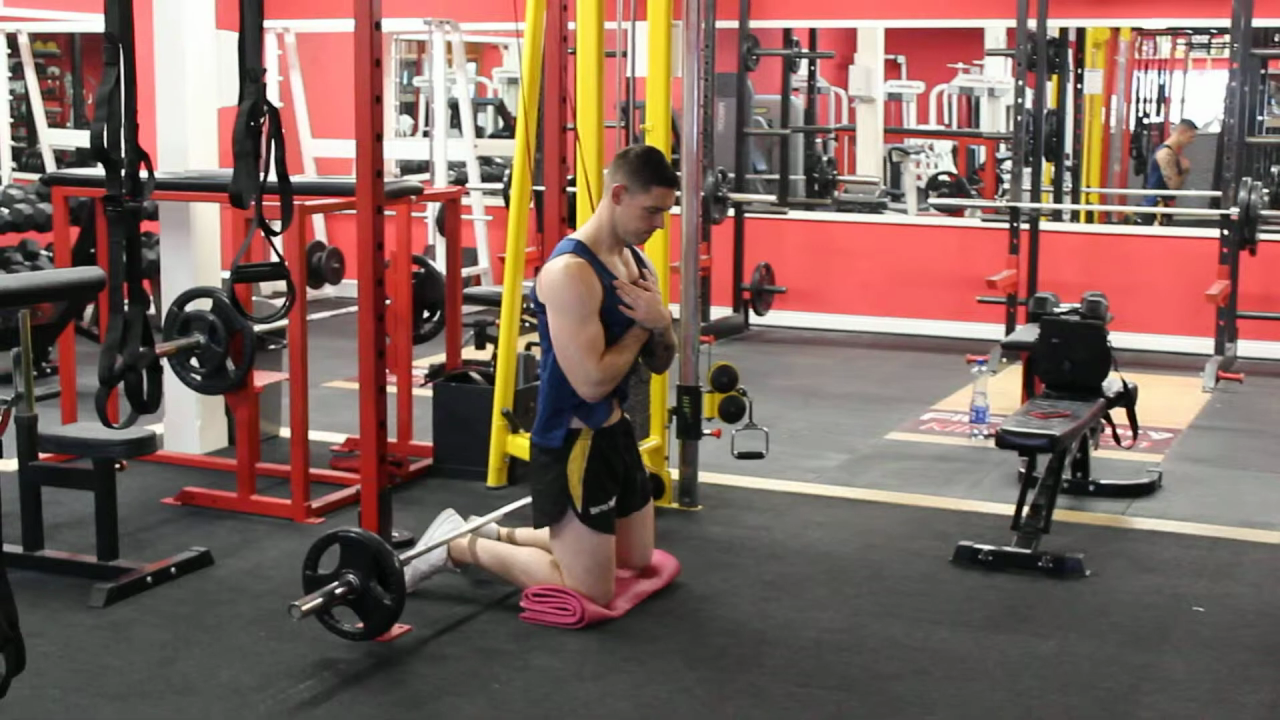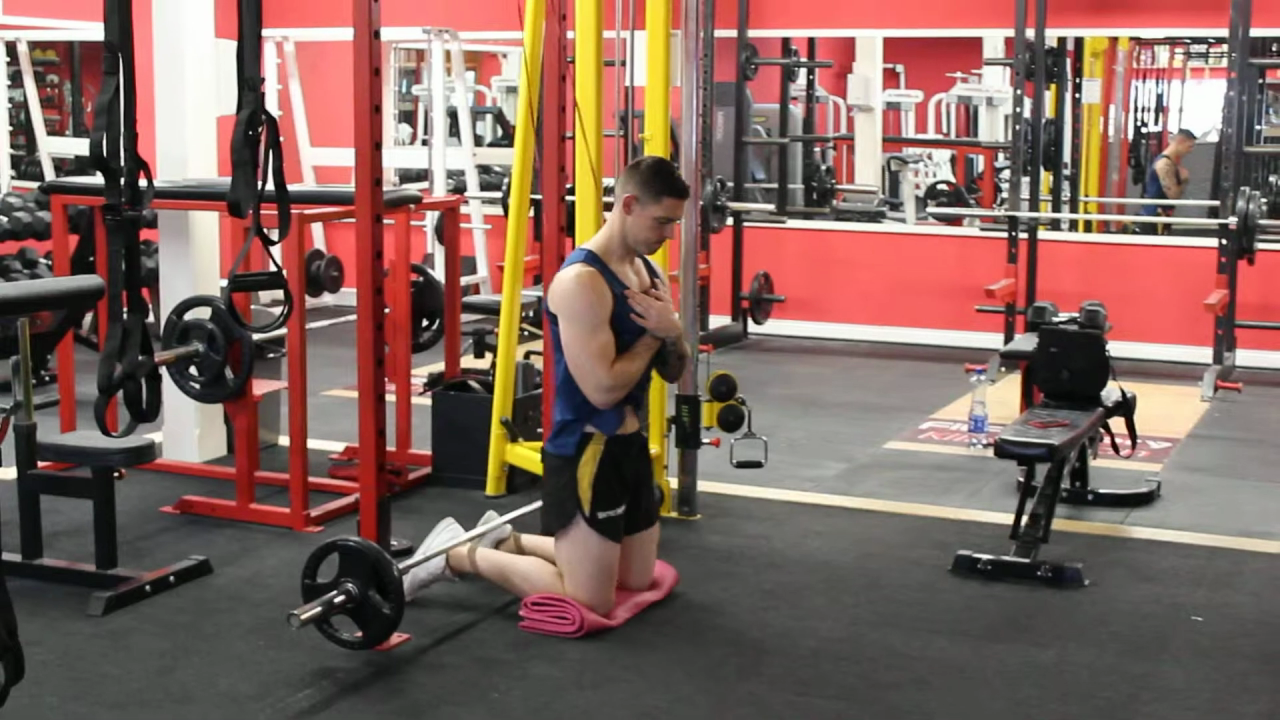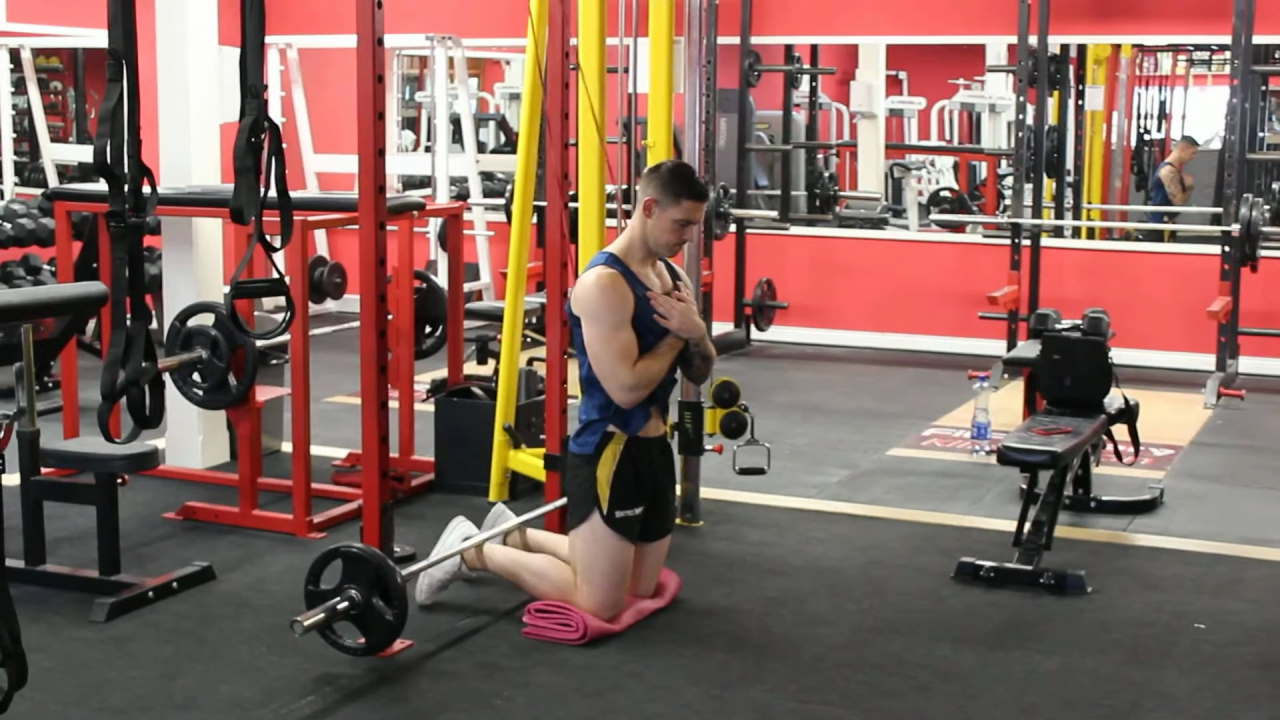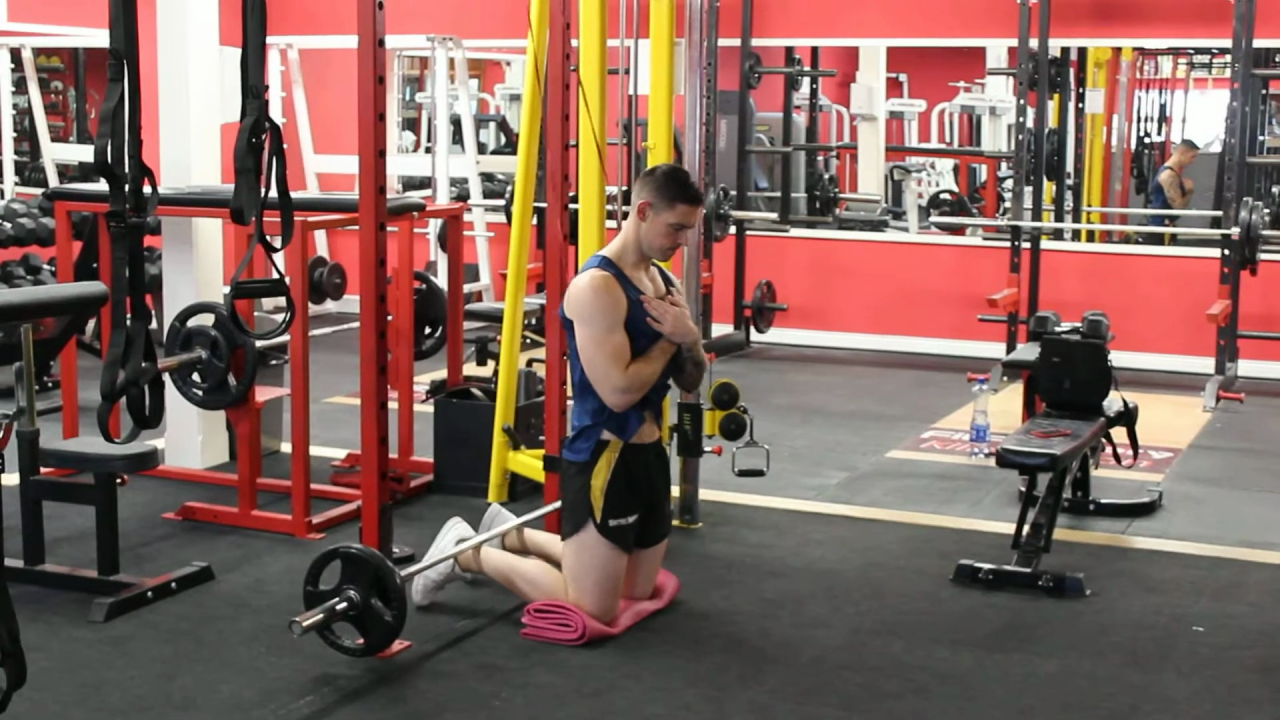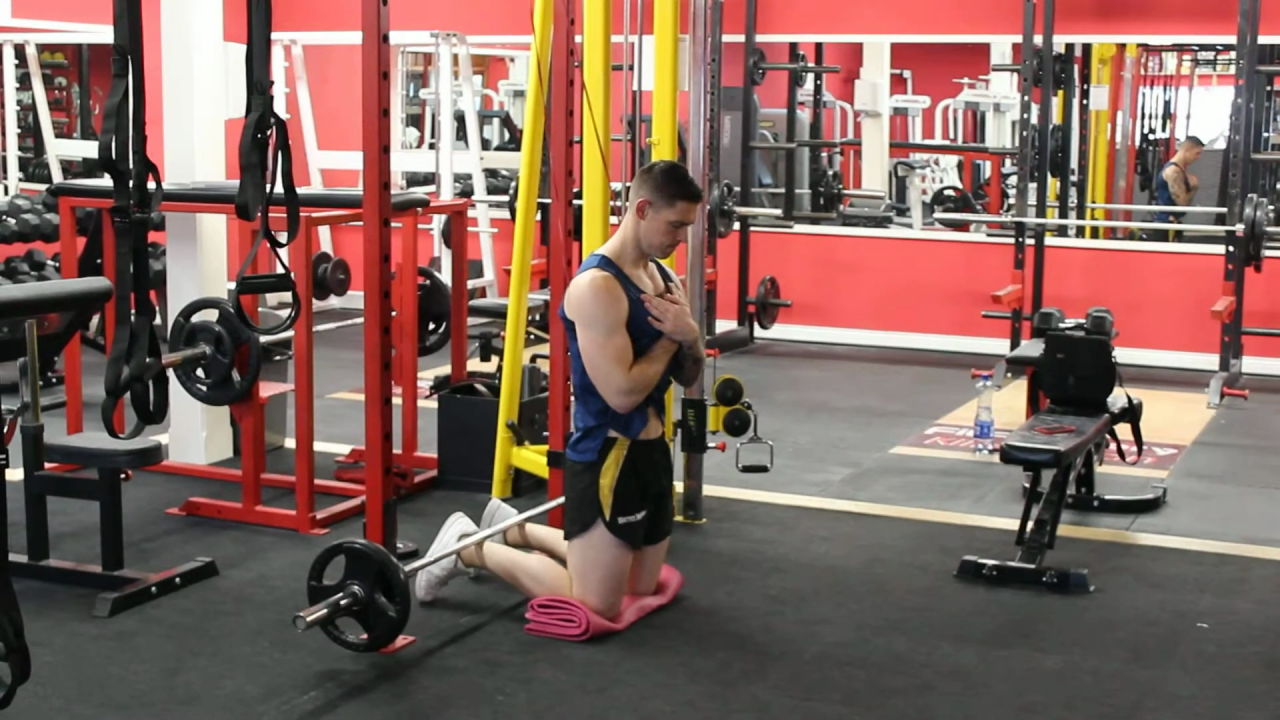
dt=0.3s
person 1, frame 1
left shoulder: (637, 263)
right shoulder: (570, 272)
left elbow: (659, 361)
right elbow: (591, 382)
left wrist: (661, 322)
right wrist: (643, 324)
left hip: (614, 430)
right hip: (573, 443)
left knee: (636, 560)
right knee: (591, 594)
left ankle: (499, 534)
right ankle: (460, 545)
person 1, frame 2
left shoulder: (649, 272)
right shoulder: (581, 282)
left elbow: (673, 371)
right elbow: (603, 389)
left wrist: (673, 331)
right wrist: (653, 333)
left hip: (630, 442)
right hip: (587, 452)
left knee: (636, 582)
right knee: (590, 604)
left ankle: (508, 541)
right ankle: (456, 553)
person 1, frame 3
left shoulder: (674, 276)
right shoulder: (603, 283)
left elbow: (699, 373)
right elbow: (626, 388)
left wrist: (697, 332)
right wrist: (676, 333)
left hip: (653, 445)
right hip: (608, 451)
left knee: (639, 589)
right knee: (598, 606)
left ankle: (513, 535)
right ankle: (472, 549)
person 1, frame 4
left shoulder: (666, 282)
right shoulder: (597, 286)
left elbow: (690, 381)
right elbow: (618, 392)
left wrist: (689, 337)
right wrist: (669, 338)
left hip: (647, 451)
right hip: (604, 458)
left knee: (637, 591)
right knee: (593, 611)
left ankle: (511, 535)
right ankle: (466, 552)
person 1, frame 5
left shoulder: (663, 278)
right shoulder: (597, 286)
left elbow: (689, 375)
right elbow: (622, 393)
left wrist: (689, 335)
right wrist: (670, 336)
left hip: (650, 448)
right hip: (608, 457)
left knee: (641, 587)
right knee: (597, 606)
left ankle: (513, 529)
right ankle: (469, 548)
